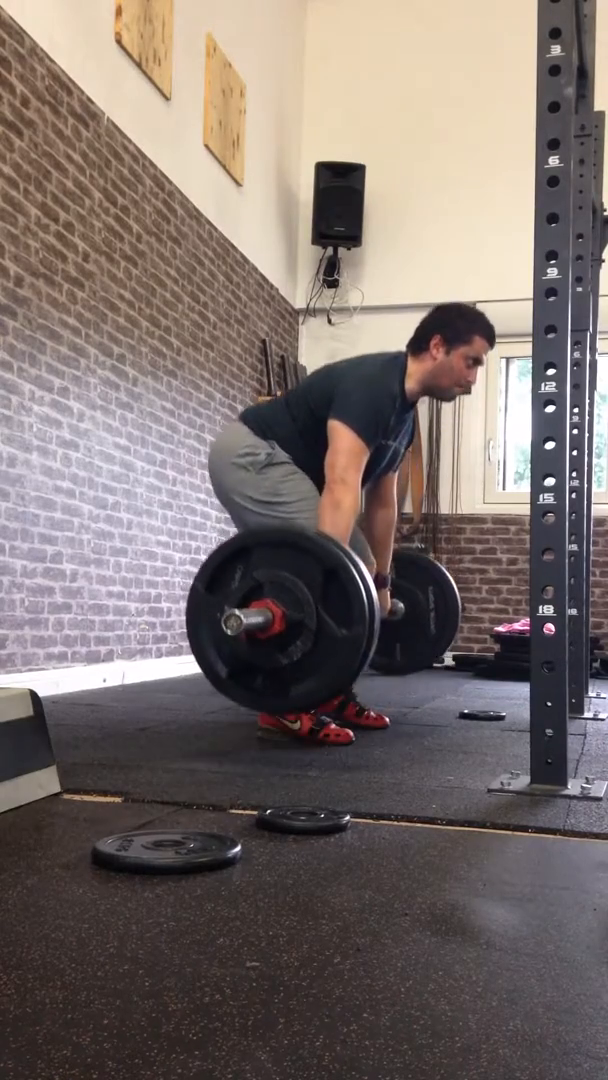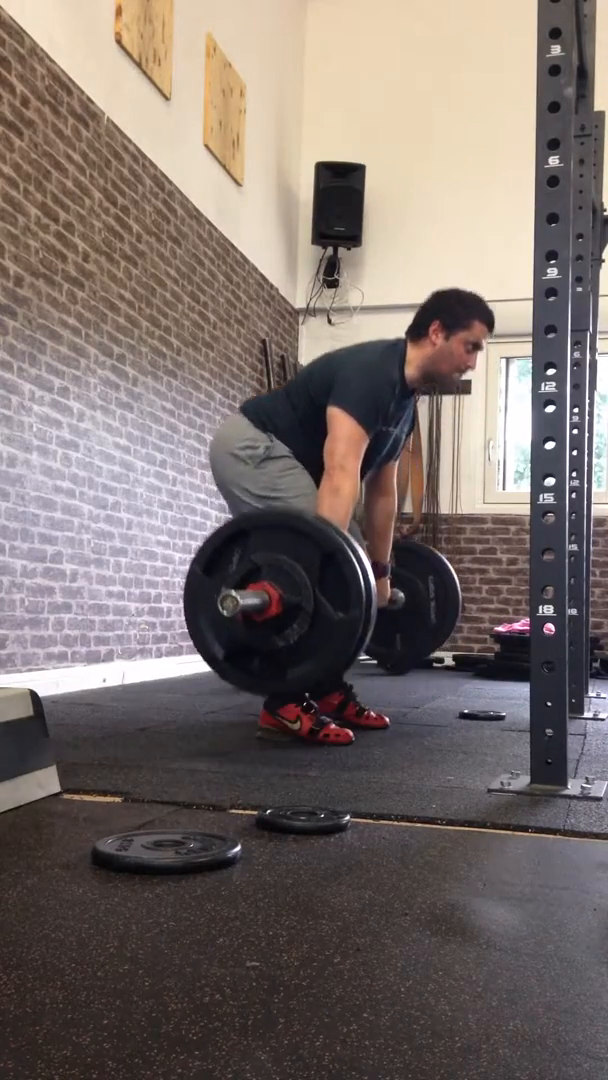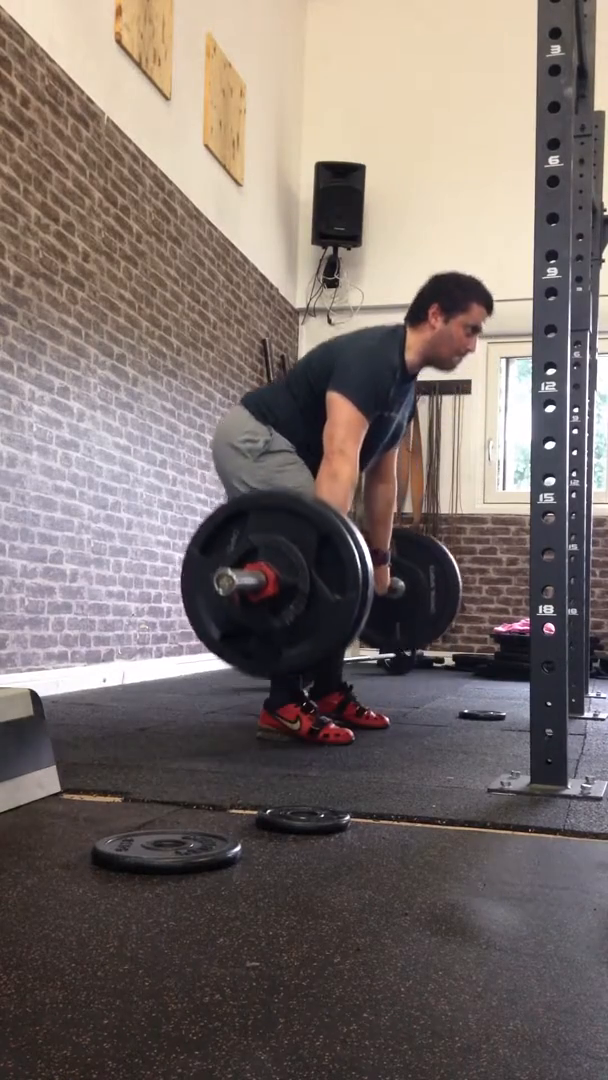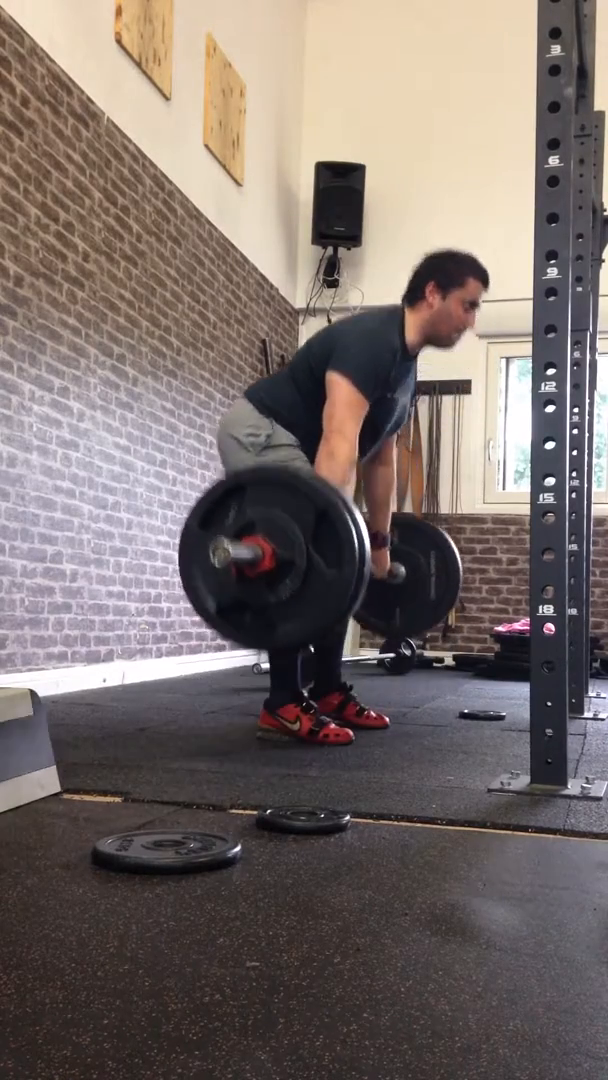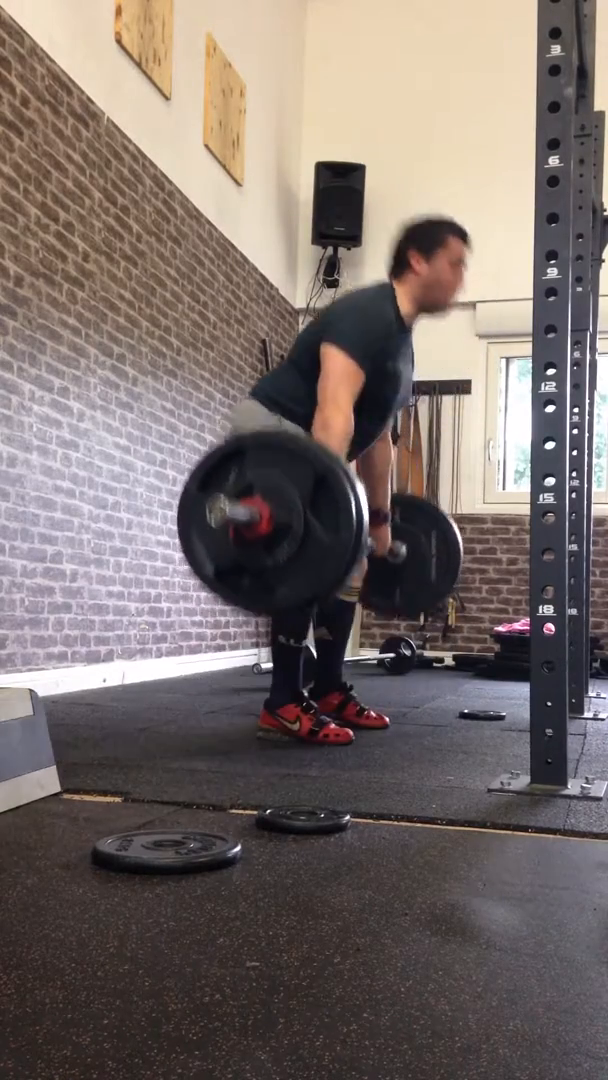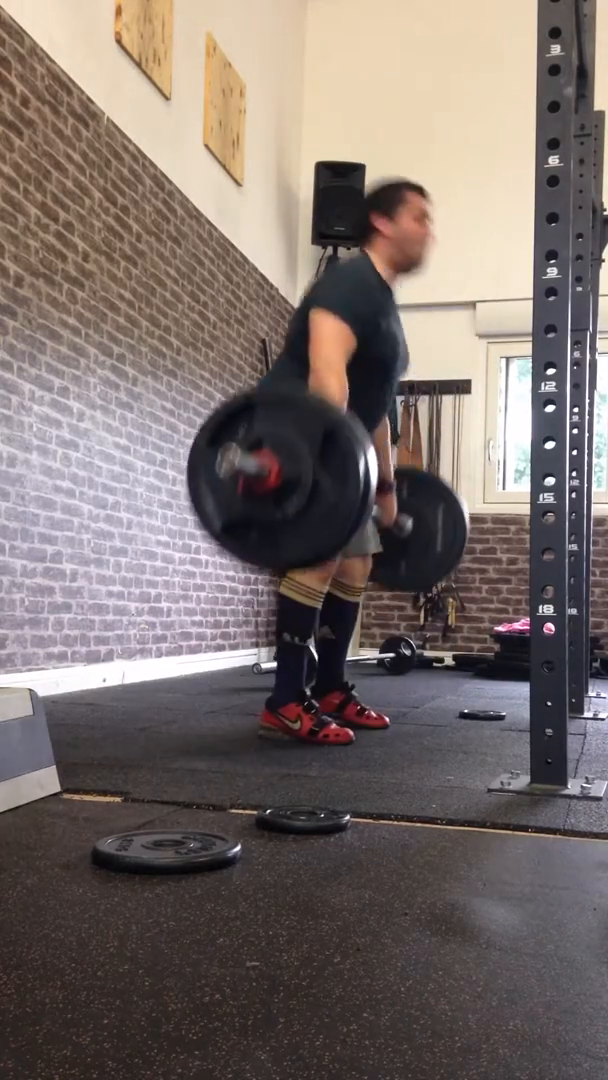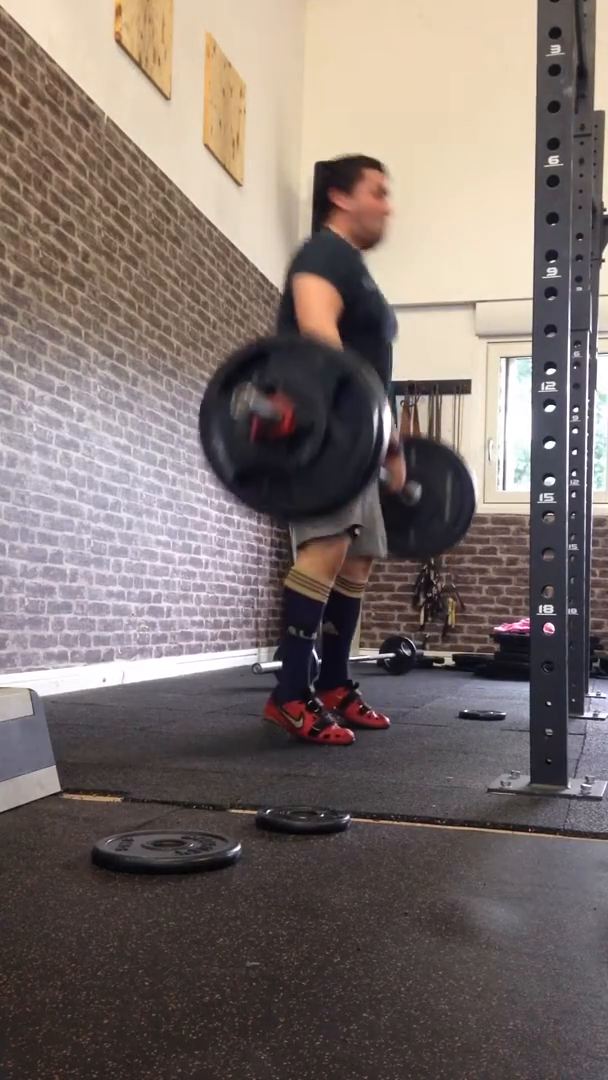
dt=0.1s
person 1, frame 1
left shoulder: (403, 407)
right shoulder: (371, 386)
left elbow: (382, 501)
right elbow: (342, 488)
left wrist: (381, 581)
left hip: (283, 464)
right hip: (252, 454)
left ankle: (330, 693)
person 1, frame 2
left shoulder: (403, 396)
right shoulder: (371, 373)
left elbow: (382, 490)
right elbow: (341, 474)
left wrist: (381, 570)
left hip: (282, 457)
right hip: (251, 447)
left ankle: (329, 692)
right ankle: (284, 705)
person 1, frame 3
left shoulder: (404, 380)
right shoulder: (370, 360)
left elbow: (382, 475)
right elbow: (340, 459)
left wrist: (380, 558)
left hip: (287, 451)
right hip: (255, 440)
left ankle: (329, 693)
right ankle: (284, 706)
person 1, frame 4
left shoulder: (405, 363)
right shoulder: (371, 340)
left elbow: (381, 459)
right elbow: (339, 438)
left wrist: (379, 541)
left hip: (291, 444)
right hip: (260, 434)
left ankle: (328, 692)
right ankle: (284, 705)
person 1, frame 5
left shoulder: (399, 337)
right shoulder: (365, 317)
left elbow: (378, 432)
right elbow: (334, 411)
left wrist: (381, 518)
right hip: (273, 432)
left ankle: (328, 691)
right ankle: (283, 705)
person 1, frame 6
left shoulder: (382, 301)
right shoulder: (351, 283)
left elbow: (375, 410)
right elbow: (327, 371)
left wrist: (386, 488)
left knee: (355, 560)
left ankle: (330, 691)
right ankle: (286, 703)
person 1, frame 7
left shoulder: (354, 269)
right shoulder: (323, 252)
left elbow: (371, 368)
right elbow: (317, 327)
left wrist: (391, 452)
left knee: (358, 558)
right knee: (325, 546)
left ankle: (334, 688)
right ankle: (291, 697)
